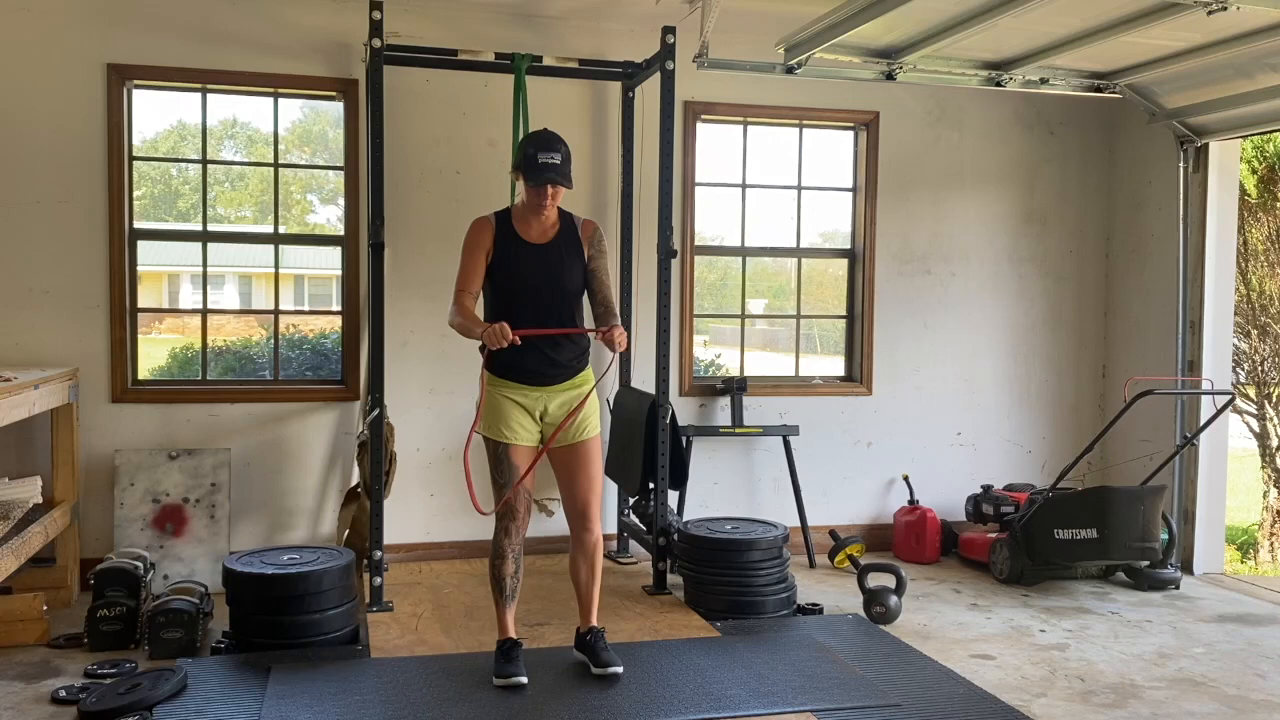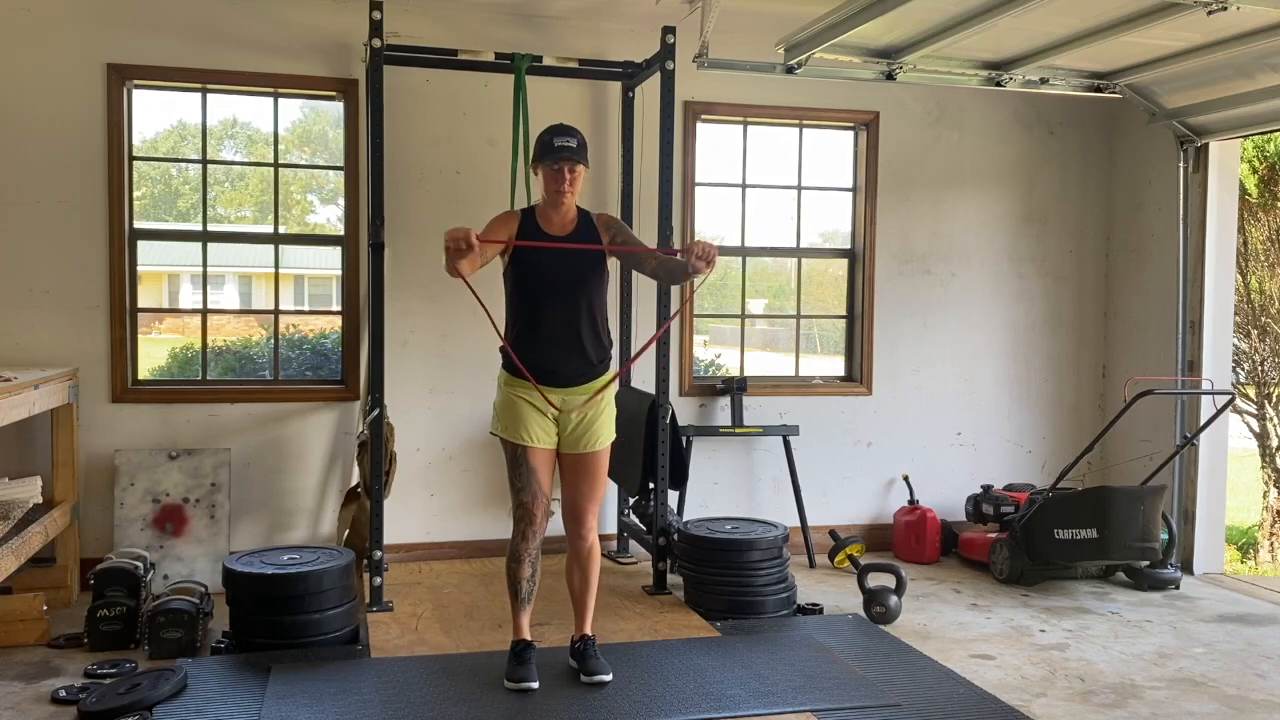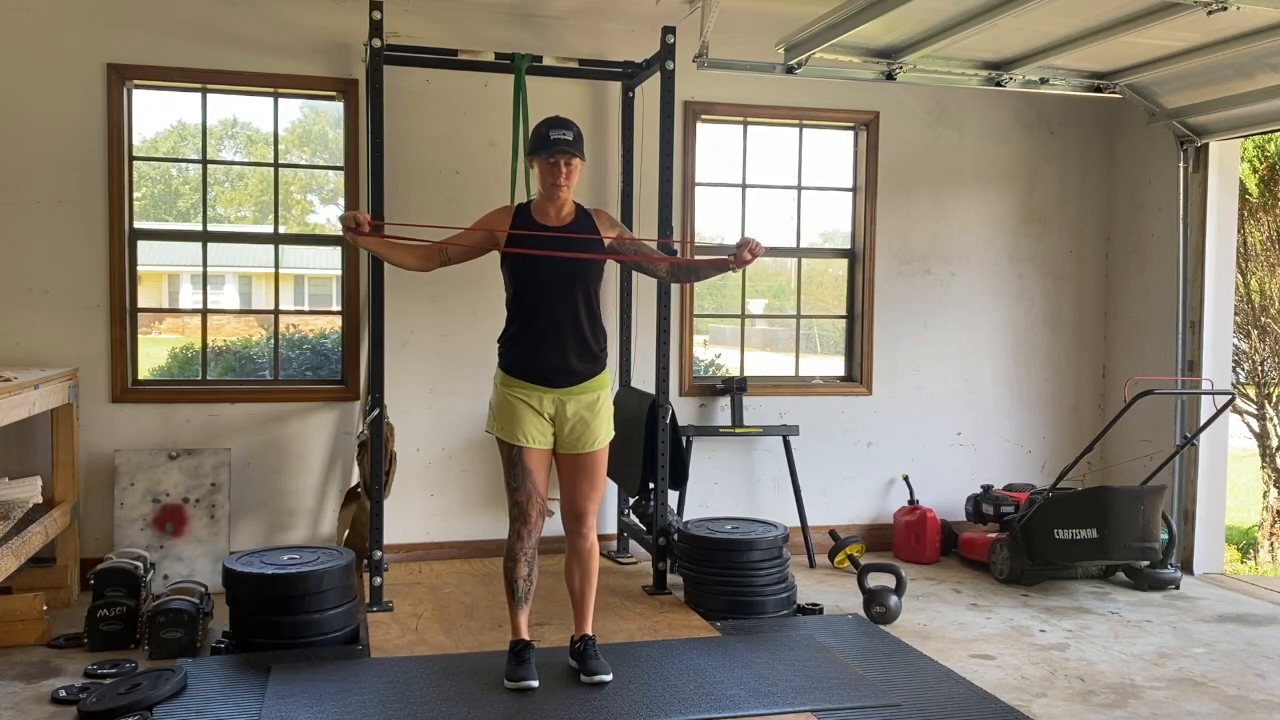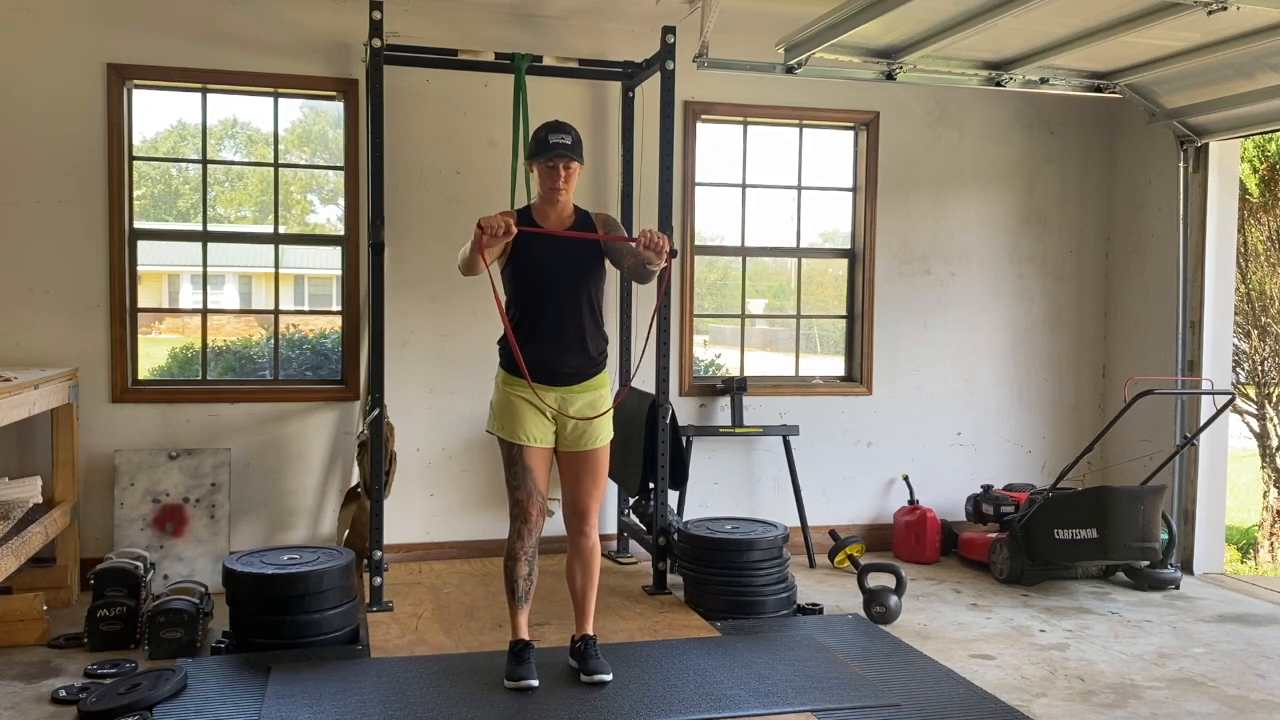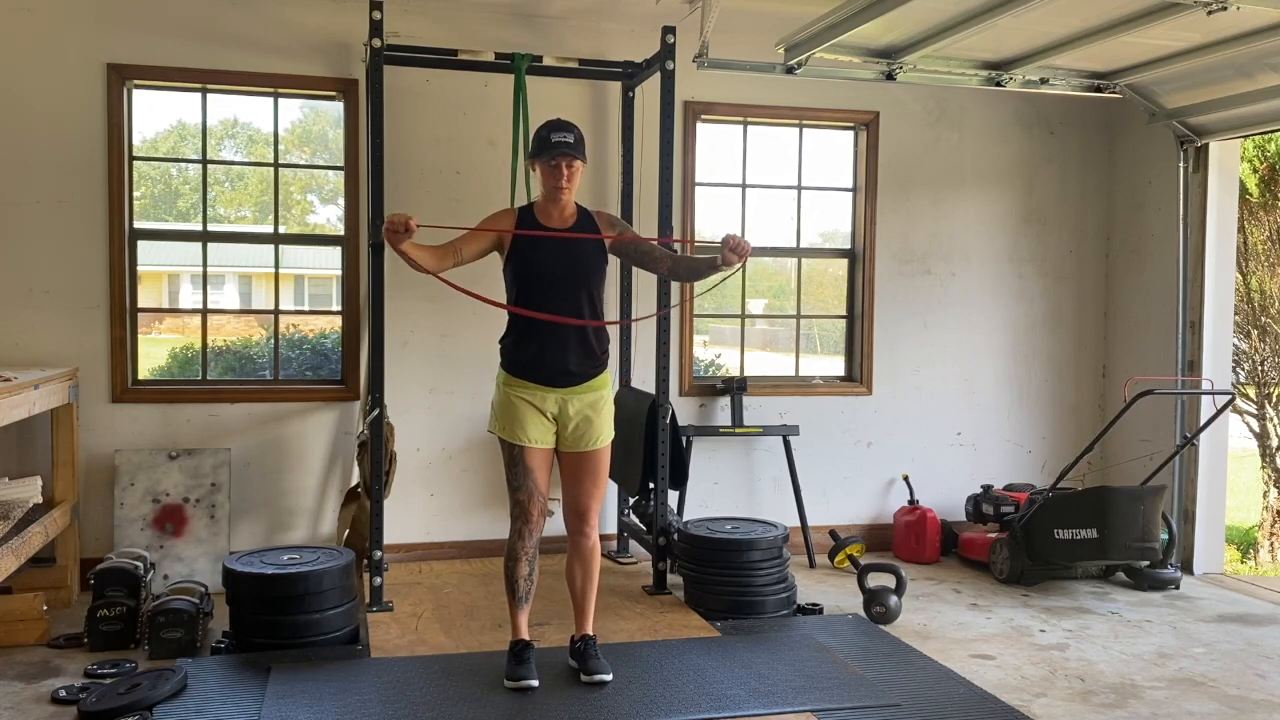
dt=1s
person 1, frame 1
left shoulder: (586, 233)
right shoulder: (486, 231)
left elbow: (603, 301)
right elbow: (458, 309)
left wrist: (613, 327)
right wrist: (481, 329)
left hip: (574, 390)
right hip: (508, 390)
left knee: (587, 519)
right knee: (512, 520)
left ankle: (590, 630)
right ankle: (508, 641)
person 1, frame 2
left shoulder: (603, 228)
right shoulder: (511, 225)
left elbow: (660, 267)
right elbow: (458, 263)
left wrist: (694, 263)
right wrist: (457, 255)
left hip: (591, 392)
right hip: (526, 391)
left knee: (584, 525)
right knee: (530, 521)
left ankle: (584, 639)
right ankle: (521, 643)
person 1, frame 3
left shoulder: (601, 225)
right shoulder: (505, 223)
left elbow: (667, 269)
right elbow: (430, 257)
left wrist: (728, 262)
right wrist: (365, 238)
left hip: (587, 391)
right hip: (522, 391)
left knee: (583, 523)
right knee: (525, 522)
left ankle: (584, 639)
right ankle: (520, 643)
person 1, frame 4
left shoulder: (601, 226)
right shoulder: (509, 225)
left elbow: (640, 270)
right elbow: (468, 266)
left wrist: (654, 257)
right wrist: (480, 244)
left hip: (588, 390)
right hip: (523, 390)
left knee: (585, 522)
right knee: (526, 520)
left ankle: (584, 638)
right ankle: (520, 642)
person 1, frame 5
left shoulder: (603, 227)
right shoulder: (509, 224)
left elbow: (669, 265)
right elbow: (442, 258)
left wrist: (719, 259)
right wrist: (402, 242)
left hip: (589, 391)
right hip: (525, 391)
left knee: (585, 523)
right knee: (527, 520)
left ankle: (584, 638)
right ankle: (520, 642)
